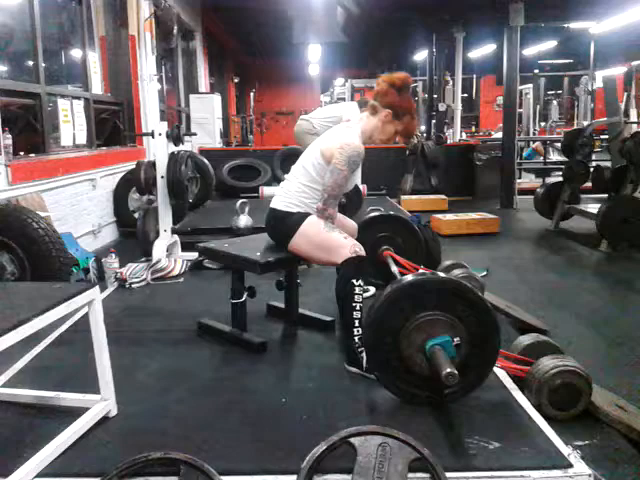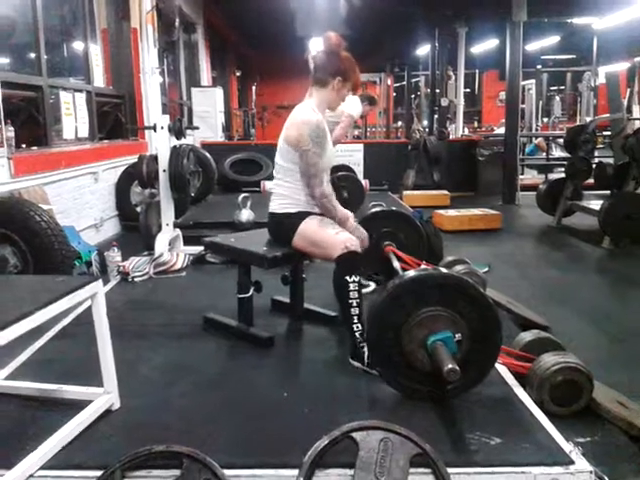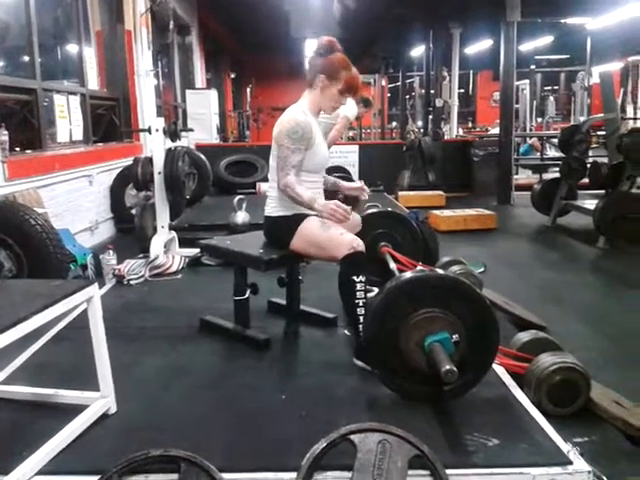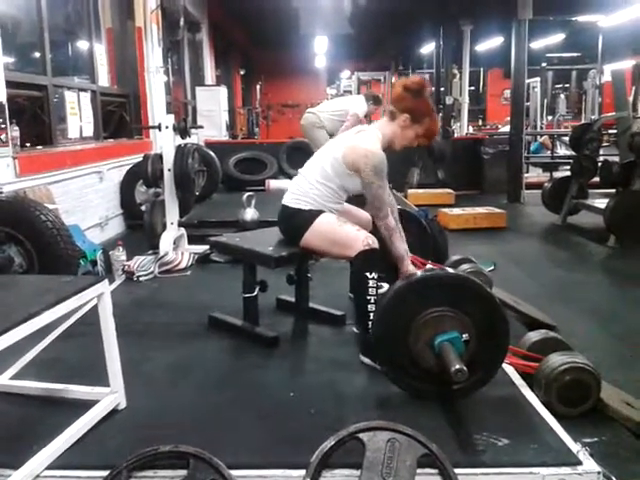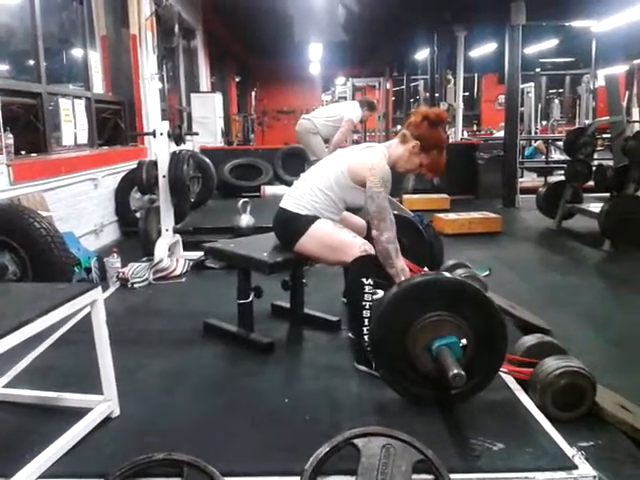
dt=1s
person 1, frame 1
left shoulder: (349, 130)
right shoulder: (352, 147)
right elbow: (326, 205)
left wrist: (342, 233)
right wrist: (335, 238)
left hip: (298, 211)
right hip: (287, 218)
left knee: (358, 234)
right knee: (352, 255)
left ankle: (353, 306)
right ankle: (356, 355)
person 1, frame 2
left shoulder: (309, 114)
right shoulder: (310, 121)
left elbow: (318, 182)
right elbow: (317, 188)
left wrist: (346, 218)
right wrist: (348, 224)
left hip: (304, 210)
right hip: (289, 217)
left knee: (355, 230)
right knee: (348, 248)
left ankle: (358, 303)
right ankle: (360, 349)
person 1, frame 3
left shoulder: (309, 119)
right shoulder: (297, 121)
right elbow: (286, 182)
left wrist: (341, 185)
right wrist: (319, 204)
left hip: (303, 214)
right hip: (285, 219)
left knee: (358, 223)
right knee: (351, 249)
left ankle: (360, 293)
right ankle: (364, 348)
person 1, frame 4
left shoulder: (368, 134)
right shoulder: (370, 151)
left elbow: (386, 205)
right elbow: (384, 216)
left wrist: (402, 251)
right wrist: (404, 264)
left hip: (314, 206)
right hip: (299, 214)
left knee: (373, 227)
right knee: (366, 247)
left ankle: (371, 306)
right ankle: (372, 347)
person 1, frame 5
left shoulder: (377, 152)
right shoulder: (378, 167)
left elbow: (385, 217)
right elbow: (383, 233)
left wrist: (398, 260)
right wrist: (401, 280)
left hip: (307, 210)
right hip: (295, 219)
left knee: (365, 230)
right knee: (362, 252)
left ankle: (355, 297)
right ankle: (365, 352)
